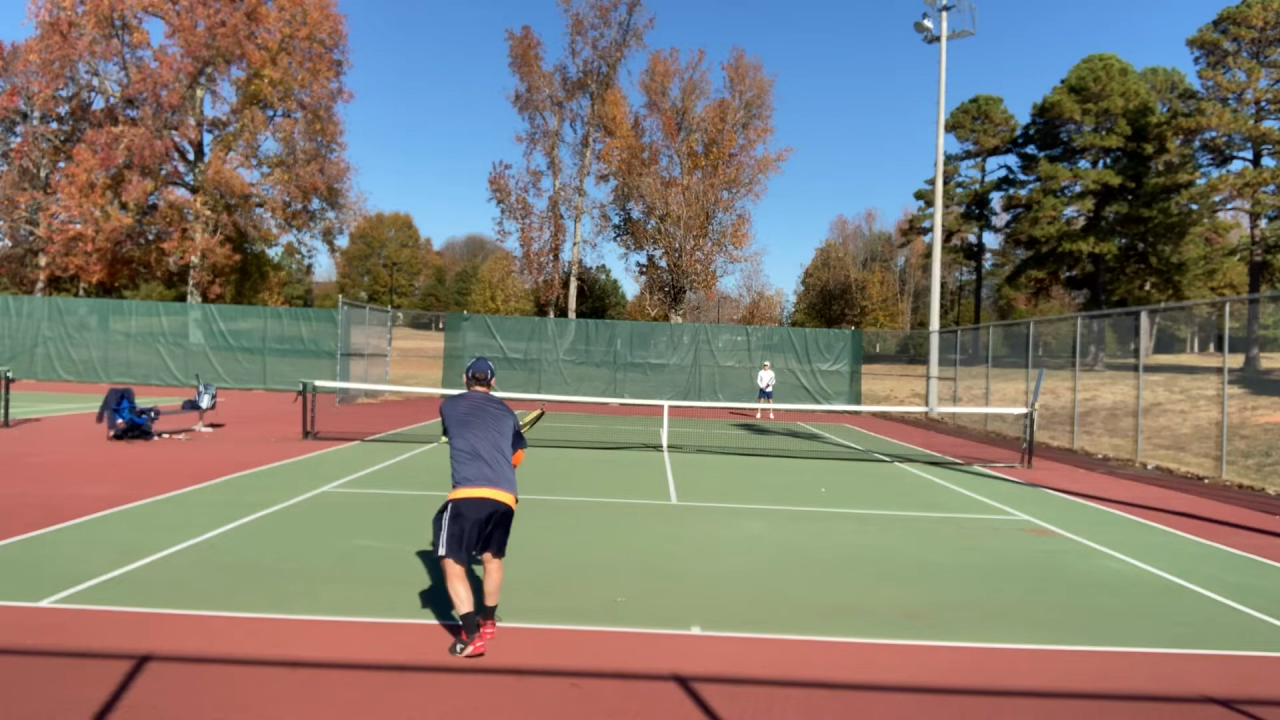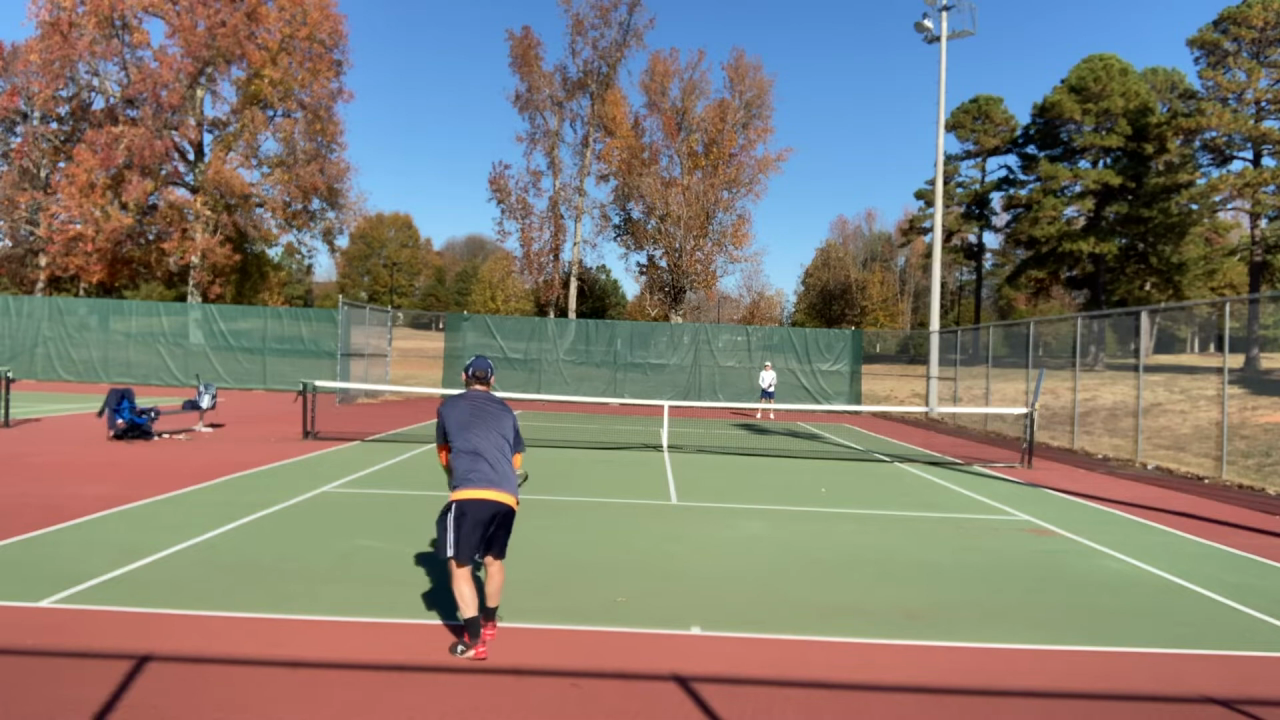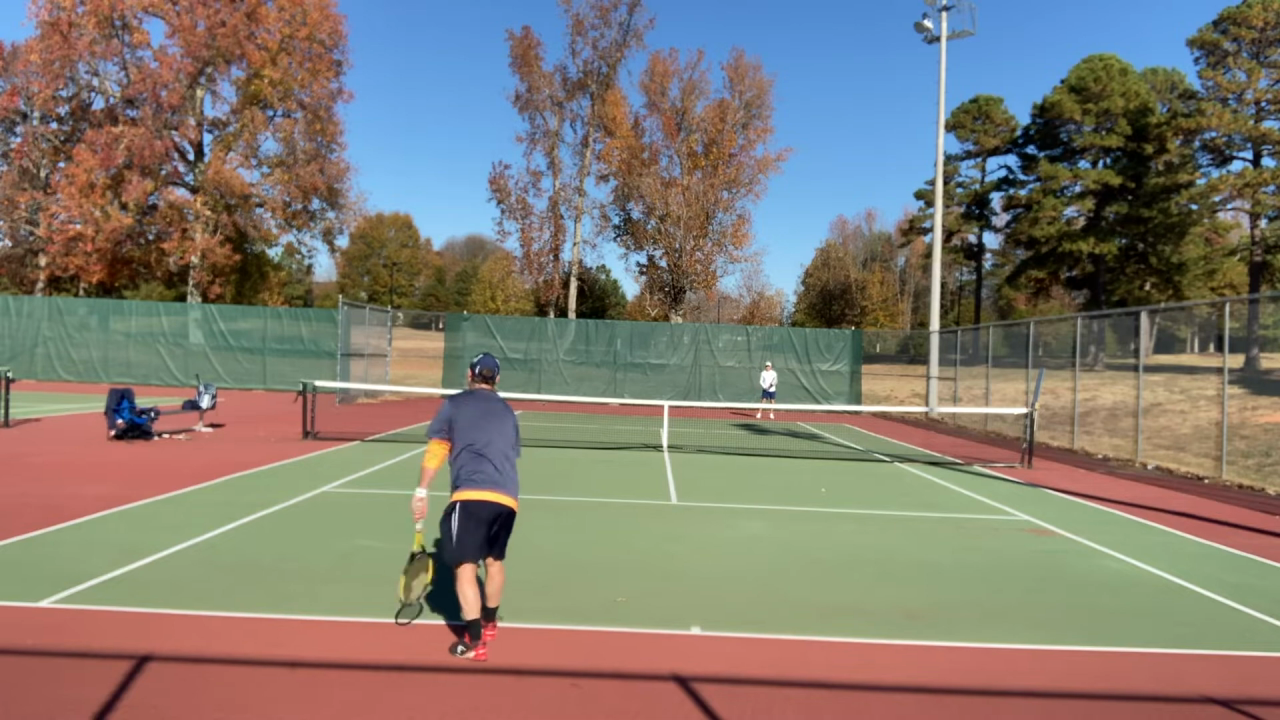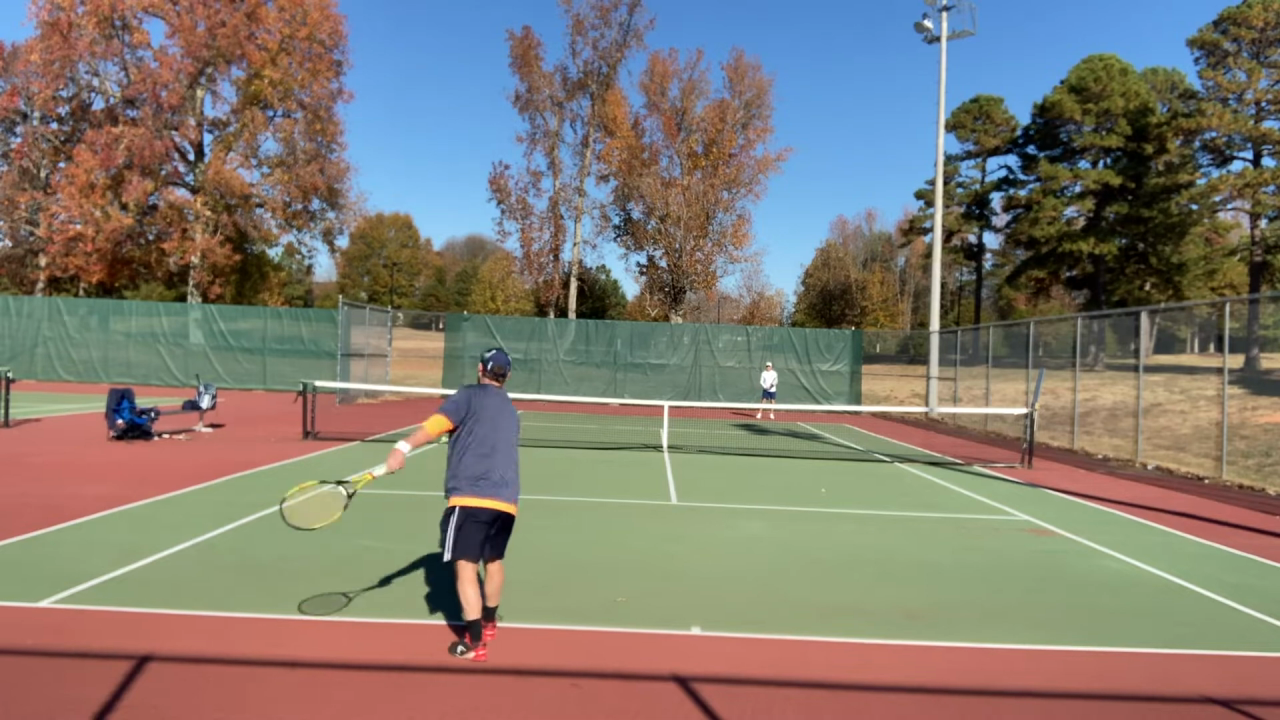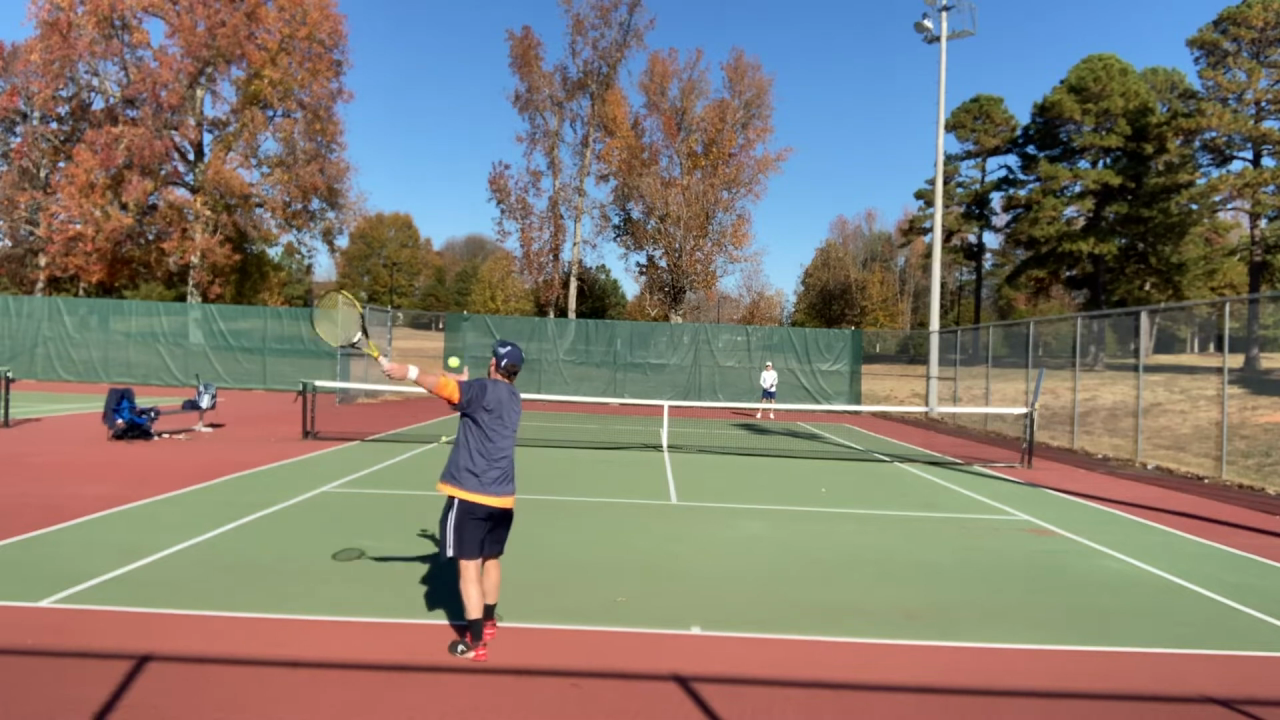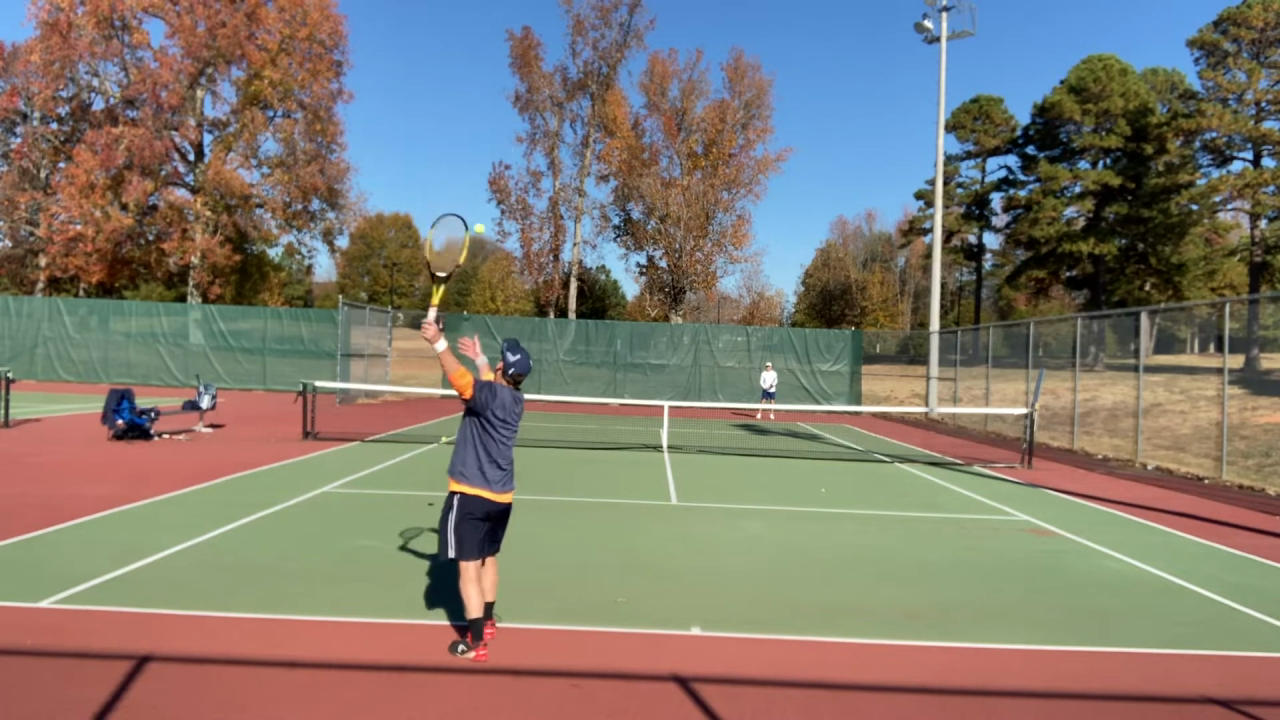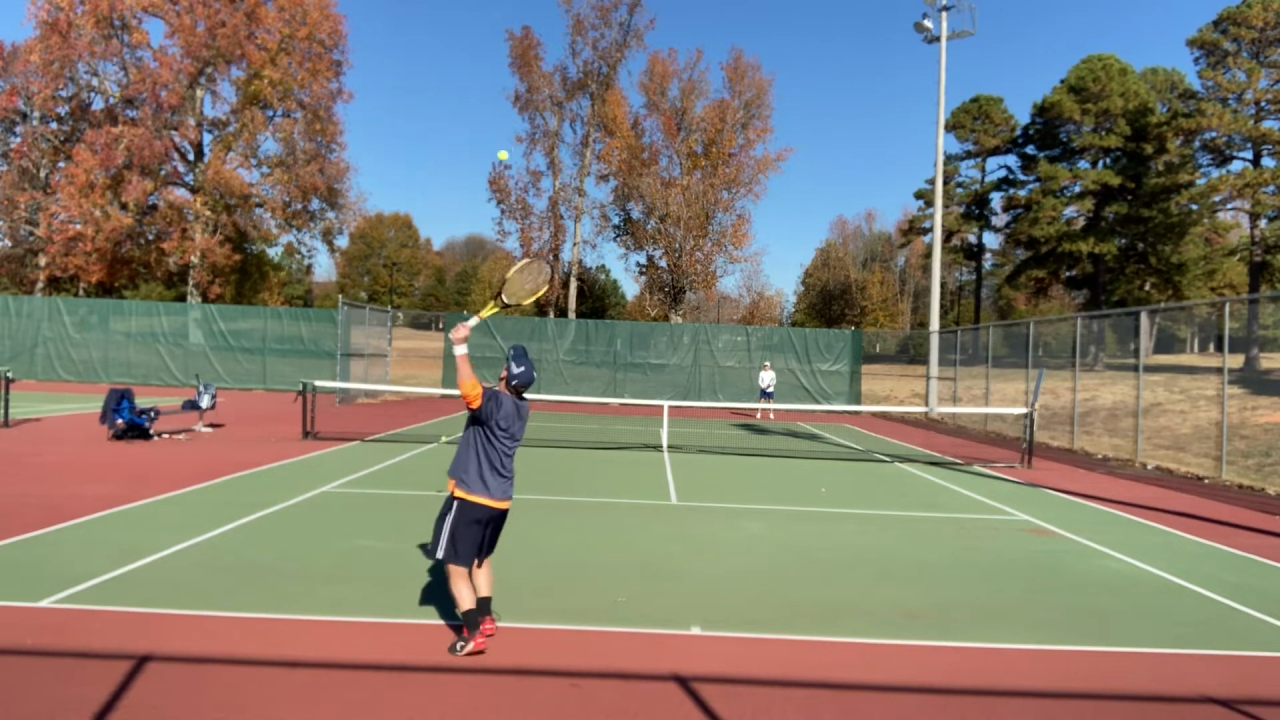
dt=0.2s
person 1, frame 1
left shoulder: (449, 406)
right shoulder: (506, 412)
right elbow: (517, 456)
left hip: (468, 495)
right hip: (504, 497)
left knee: (452, 565)
right knee: (493, 558)
left ankle: (471, 634)
right ankle: (487, 622)
person 1, frame 2
left shoulder: (447, 407)
right shoulder: (505, 411)
left elbow: (444, 454)
left hip: (469, 496)
right hip: (506, 497)
left knee: (459, 567)
right knee: (494, 560)
left ankle: (474, 639)
right ankle: (489, 622)
person 1, frame 3
left shoulder: (454, 404)
right shoulder: (507, 412)
left elbow: (436, 450)
left wrist: (421, 491)
left hip: (471, 497)
right hip: (507, 498)
left knee: (465, 568)
right knee: (495, 561)
left ankle: (475, 641)
right ankle: (489, 622)
person 1, frame 4
left shoulder: (470, 395)
right shoulder: (510, 409)
left elbow: (439, 422)
left wrist: (403, 448)
left hip: (470, 499)
right hip: (506, 501)
left knee: (465, 567)
right knee: (494, 561)
left ankle: (476, 641)
right ankle: (488, 622)
person 1, frame 5
left shoulder: (486, 389)
right shoulder: (512, 398)
left elbow: (447, 389)
left wrist: (409, 372)
right wrist: (466, 382)
left hip: (470, 494)
right hip: (503, 498)
left knee: (469, 567)
right knee: (491, 559)
left ankle: (476, 640)
right ankle: (488, 621)
person 1, frame 6
left shoulder: (491, 396)
right shoulder: (515, 399)
left elbow: (461, 379)
left wrist: (438, 341)
right wrist: (480, 357)
left hip: (471, 494)
right hip: (500, 496)
left knee: (468, 567)
right knee: (487, 559)
left ankle: (476, 641)
right ankle: (486, 622)
person 1, frame 7
left shoulder: (495, 404)
right shoulder: (521, 407)
left elbow: (470, 389)
left wrist: (460, 346)
left hip: (470, 497)
right hip: (499, 500)
left knee: (456, 568)
right knee: (481, 560)
left ankle: (473, 633)
right ankle: (485, 618)
